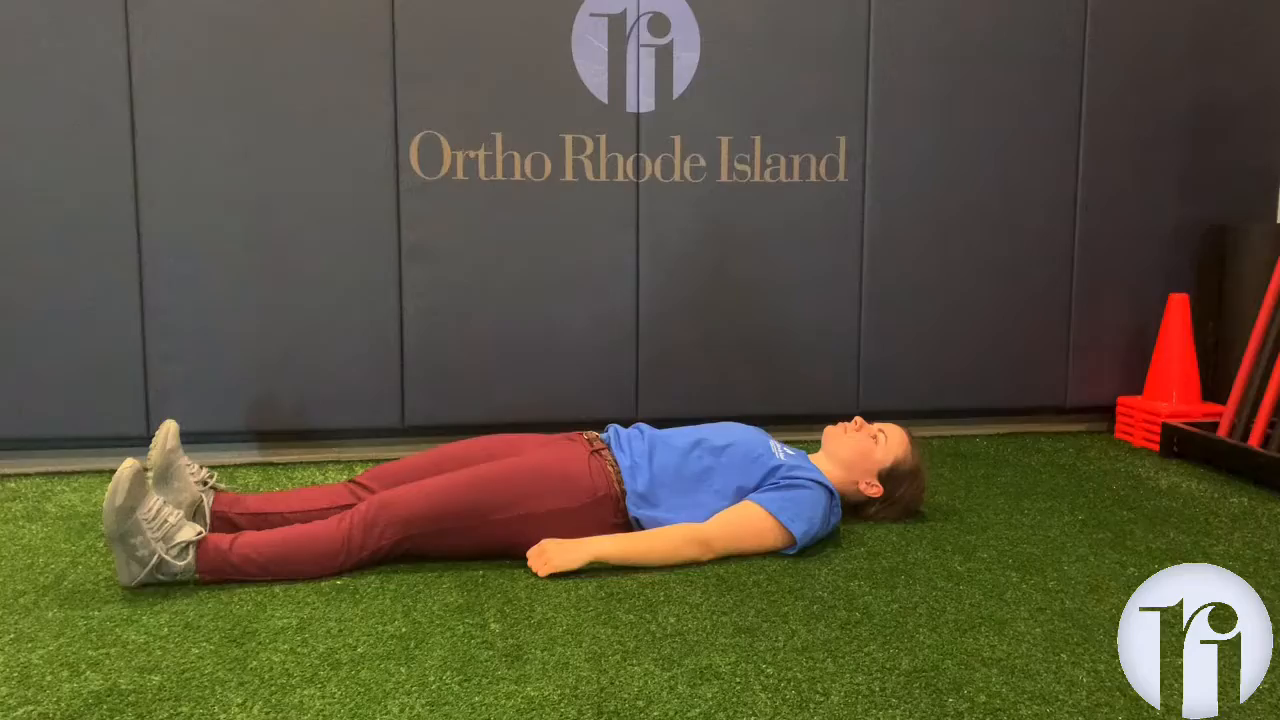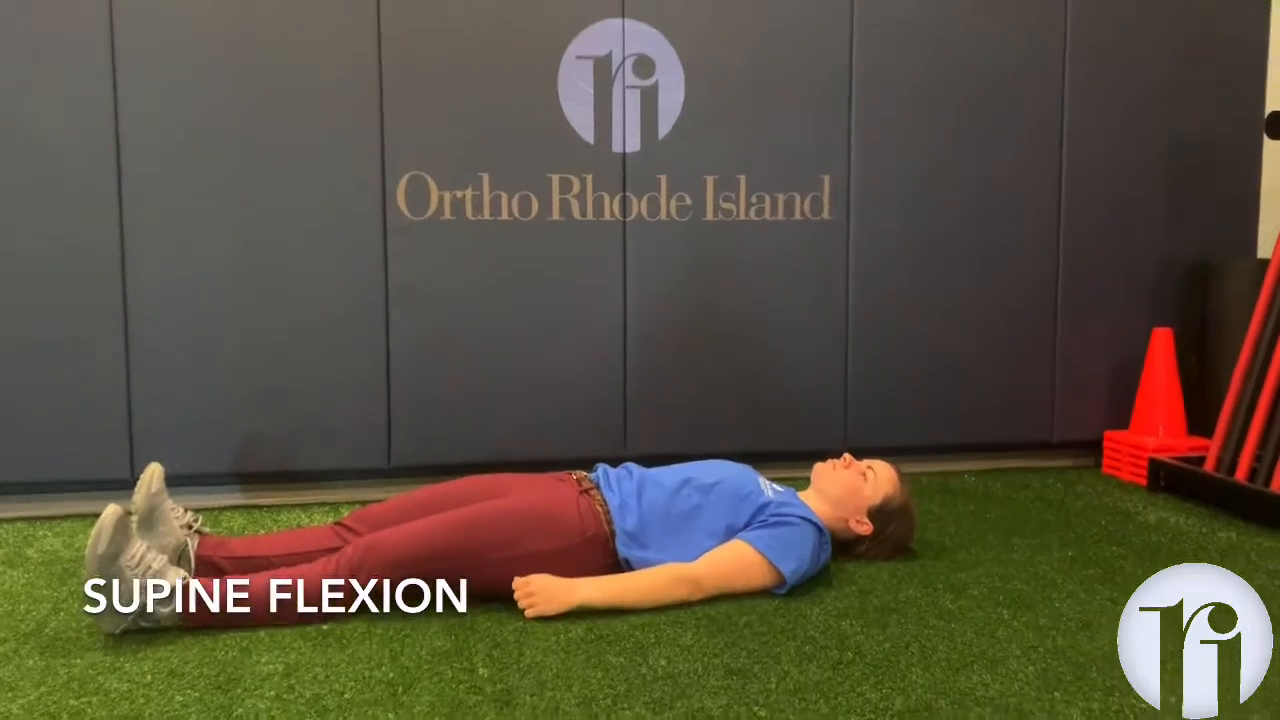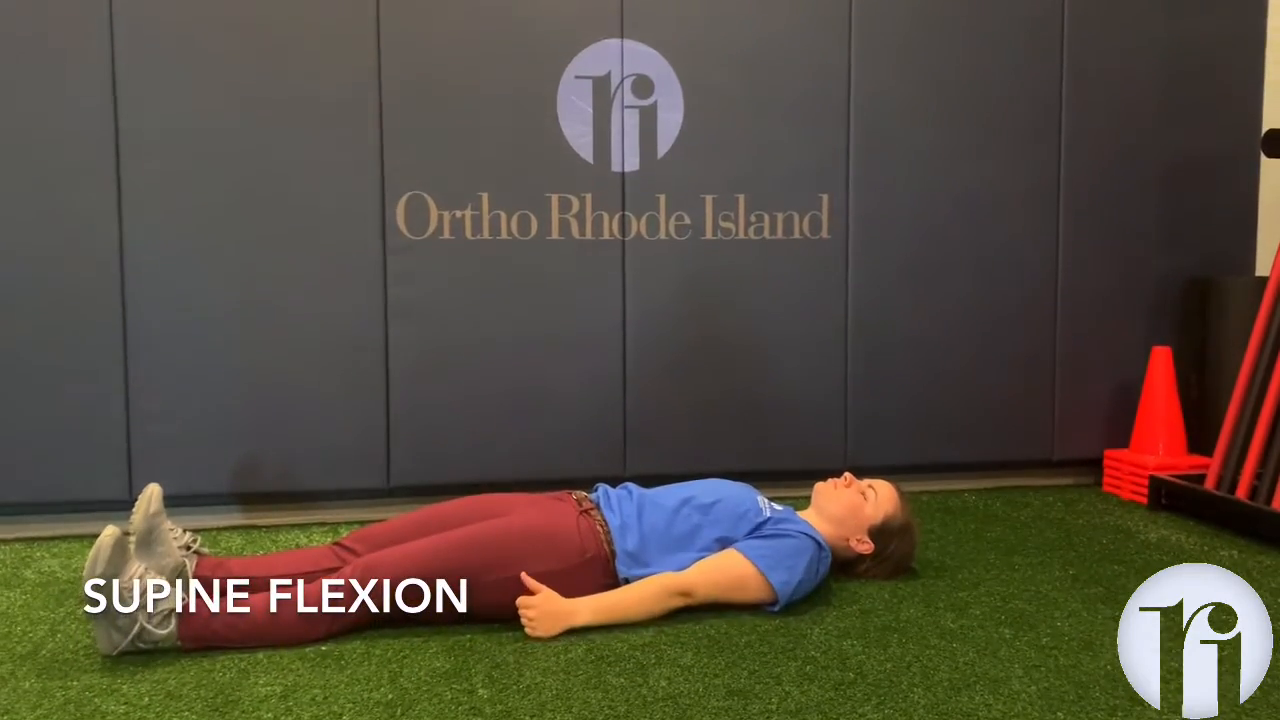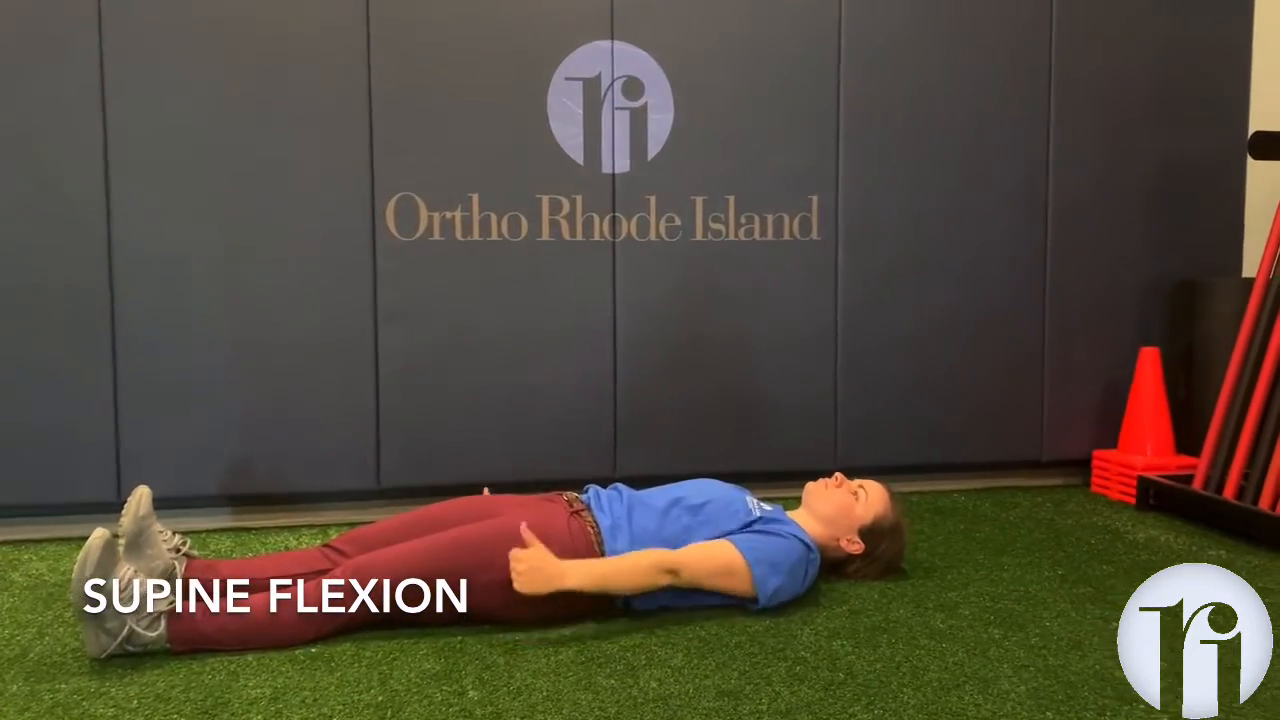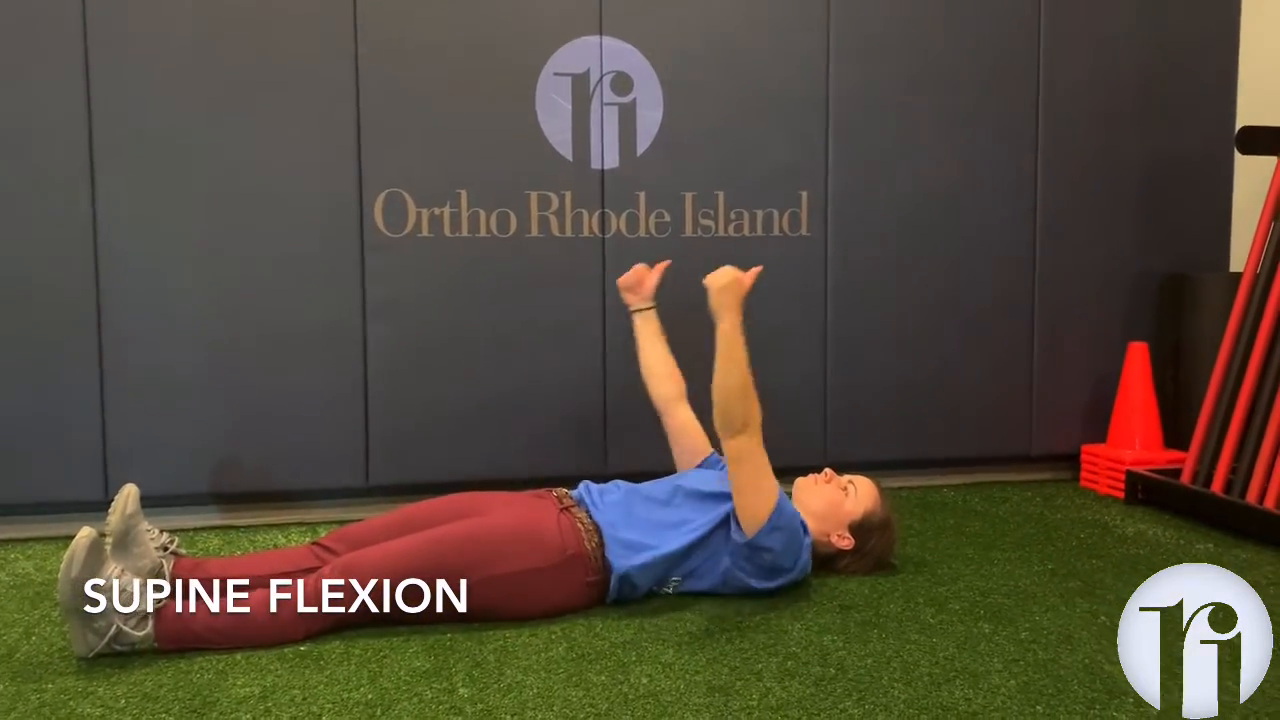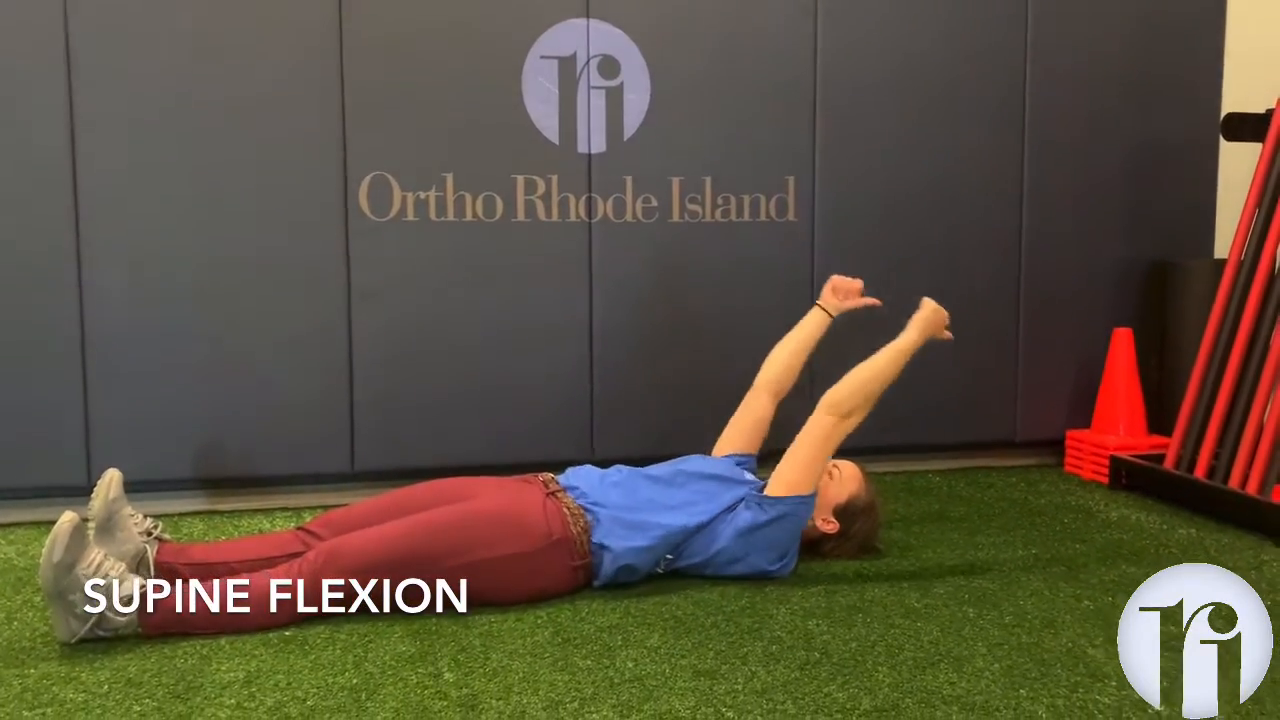
dt=0.7s
person 1, frame 1
left shoulder: (809, 502)
right shoulder: (781, 460)
left elbow: (703, 539)
left wrist: (586, 551)
left hip: (598, 495)
right hip: (588, 450)
left knee: (385, 523)
right knee: (373, 487)
left ankle: (188, 554)
right ankle: (211, 504)
person 1, frame 2
left shoulder: (799, 539)
right shoulder: (772, 497)
left elbow: (691, 579)
left wrist: (573, 593)
left hip: (588, 535)
right hip: (578, 488)
left knee: (372, 562)
right knee: (361, 529)
left ankle: (172, 597)
right ankle: (197, 548)
person 1, frame 3
left shoulder: (796, 555)
right shoulder: (768, 515)
left elbow: (685, 587)
left wrist: (573, 612)
left hip: (586, 556)
right hip: (577, 510)
left knee: (372, 584)
right knee: (356, 550)
left ankle: (166, 619)
right ankle: (191, 566)
person 1, frame 4
left shoulder: (787, 556)
right shoulder: (761, 517)
left elbow: (672, 567)
left wrist: (562, 574)
right wrist: (538, 523)
left hip: (581, 551)
right hip: (570, 513)
left knee: (363, 588)
right knee: (350, 554)
left ankle: (155, 621)
right ankle: (182, 571)
person 1, frame 5
left shoulder: (778, 549)
right shoulder: (731, 495)
left elbow: (741, 430)
right elbow: (673, 406)
left wrist: (727, 318)
right wrist: (644, 312)
left hip: (569, 556)
right hip: (551, 511)
left knee: (347, 585)
right knee: (337, 551)
left ankle: (140, 619)
right ankle: (168, 569)
person 1, frame 6
left shoulder: (767, 534)
right shoulder: (736, 482)
left elbow: (833, 413)
right elbow: (768, 390)
left wrist: (912, 337)
right wrist: (824, 311)
left hip: (555, 543)
right hip: (540, 495)
left knee: (333, 574)
right knee: (325, 539)
left ankle: (127, 606)
right ankle: (154, 555)
